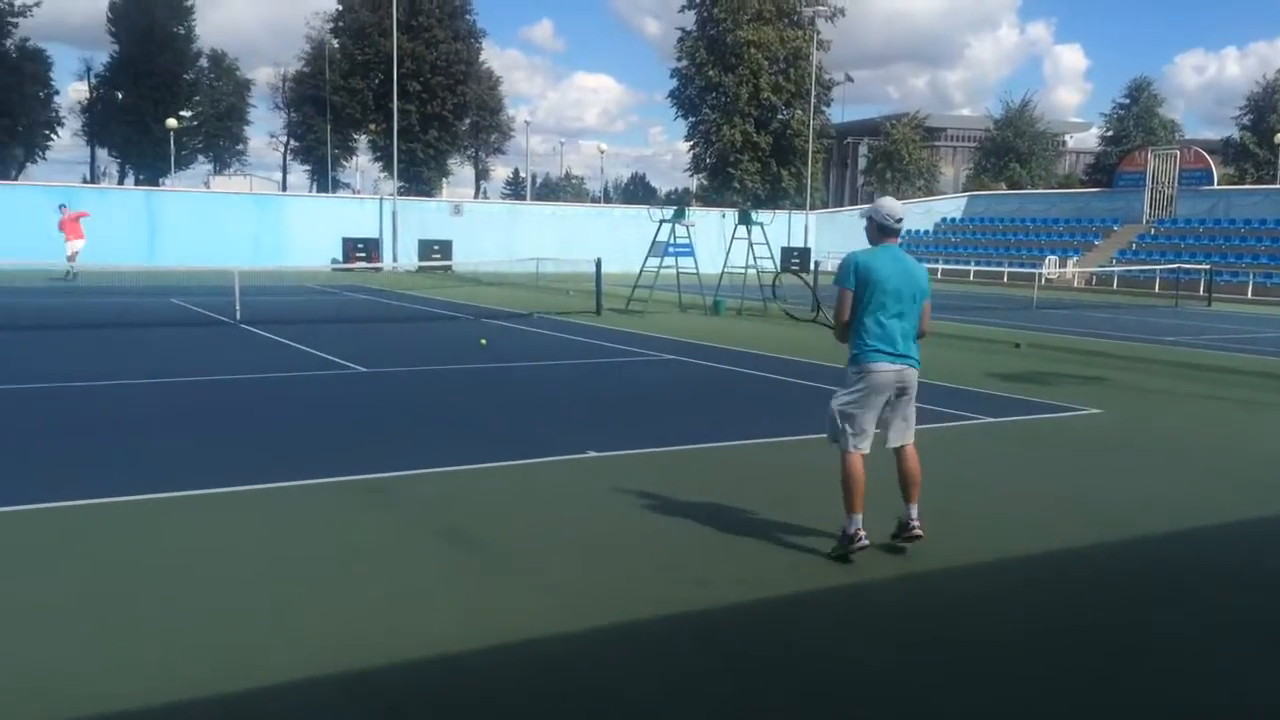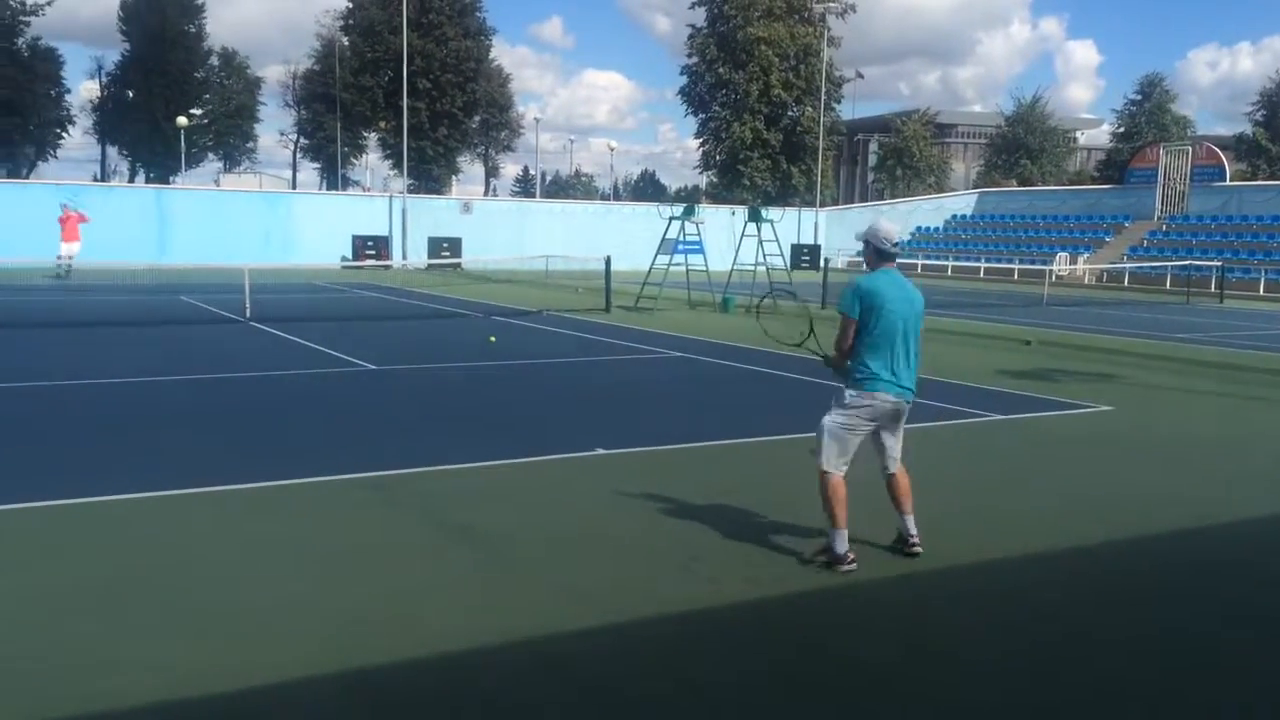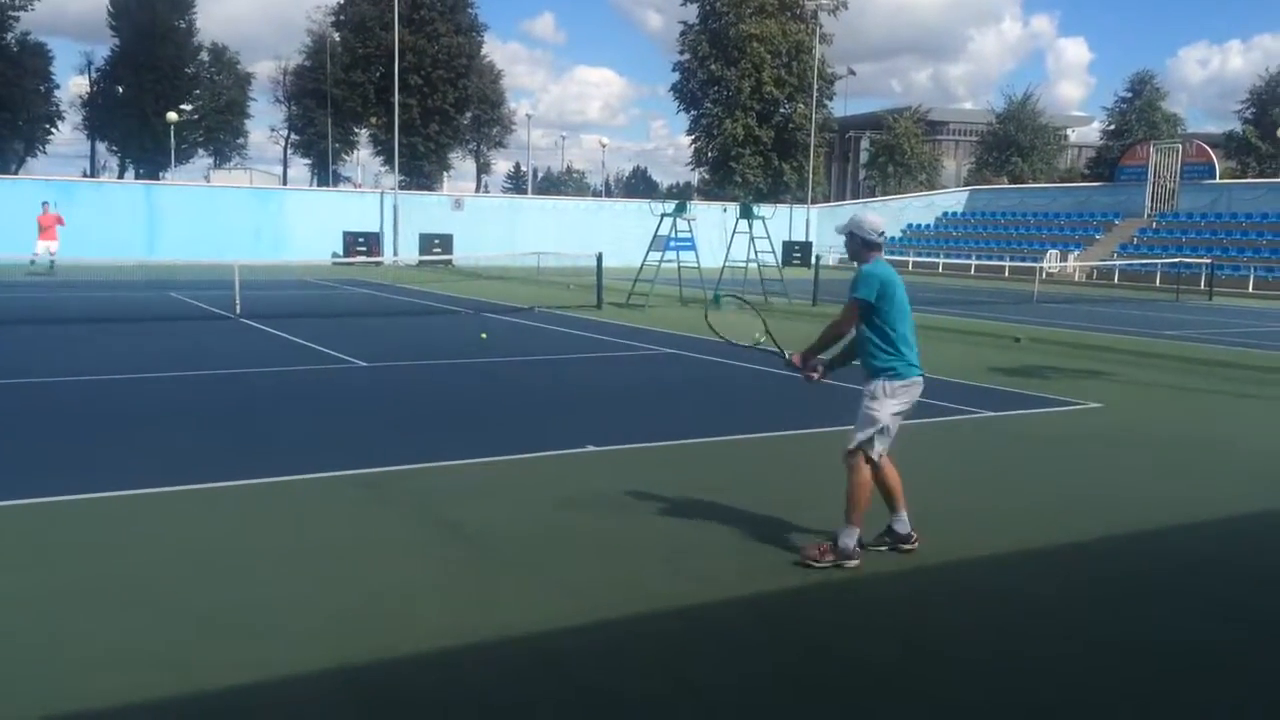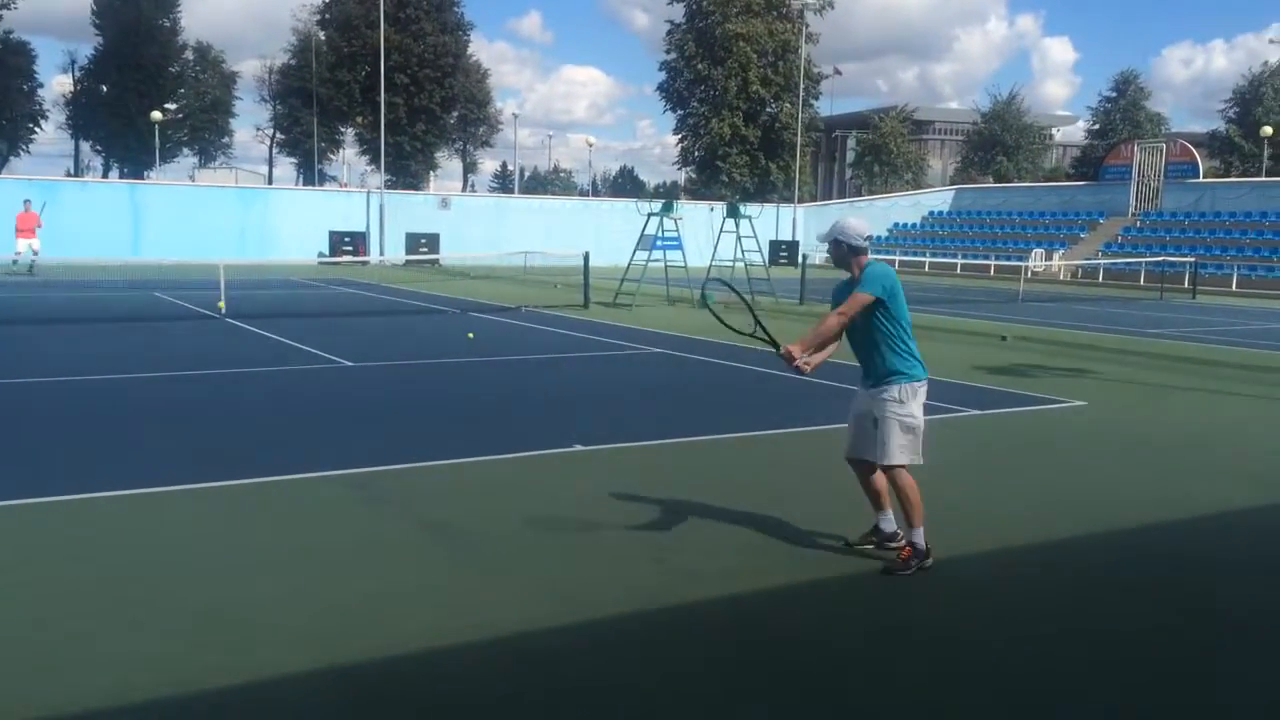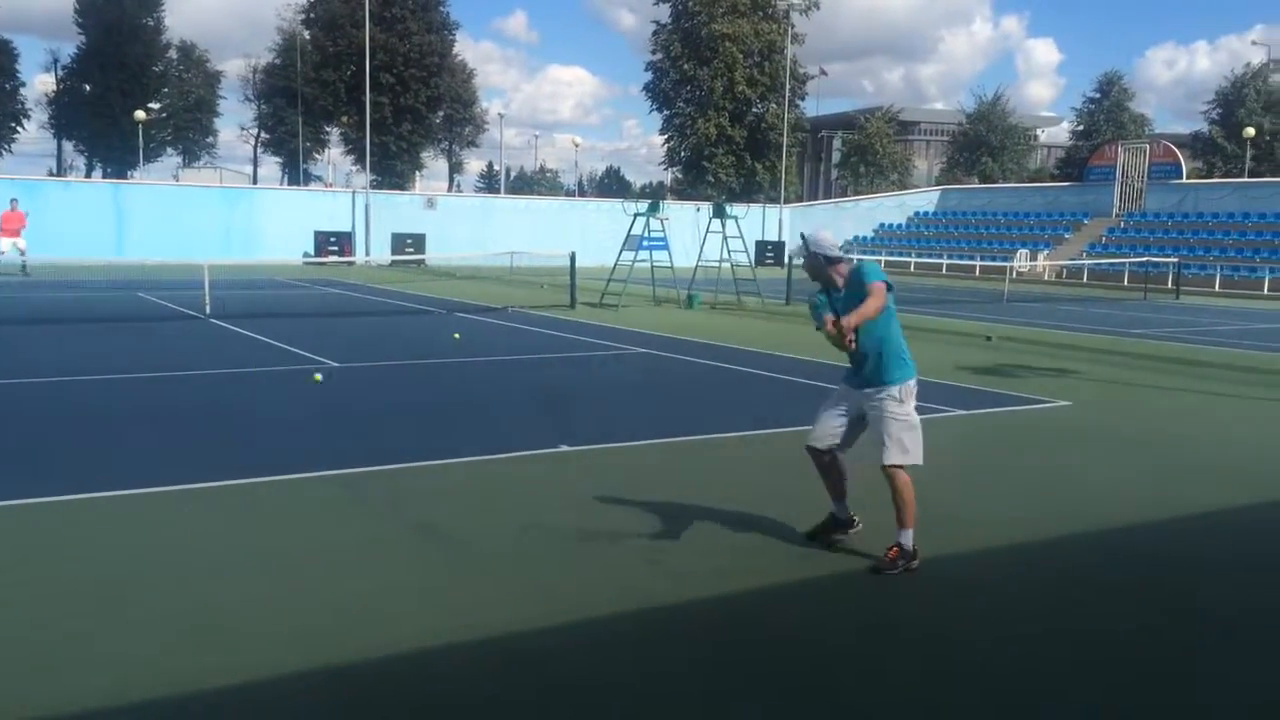
dt=0.2s
person 1, frame 1
left shoulder: (857, 261)
right shoulder: (919, 270)
left elbow: (842, 318)
right elbow: (922, 328)
left wrist: (845, 335)
left hip: (870, 365)
right hip: (908, 366)
left knee: (853, 449)
right knee: (905, 445)
left ankle: (853, 531)
right ankle: (911, 520)
person 1, frame 2
left shoulder: (861, 286)
right shoulder: (915, 294)
left elbow: (844, 344)
left wrist: (838, 362)
left hip: (865, 390)
right hip: (903, 392)
left knee: (830, 467)
right knee: (893, 464)
left ankle: (841, 550)
right ankle: (909, 534)
person 1, frame 3
left shoulder: (869, 274)
right shoulder: (884, 275)
left elbow: (842, 326)
right elbow: (865, 336)
left wrist: (805, 355)
right wrist: (827, 366)
left hip: (890, 380)
right hip: (899, 377)
left knee: (859, 456)
right knee: (874, 452)
left ankle: (846, 546)
right ankle: (902, 530)
person 1, frame 4
left shoulder: (879, 273)
right shoulder: (844, 288)
left elbow: (841, 317)
right elbow: (835, 332)
left wrist: (799, 347)
right wrist: (811, 358)
left hip: (901, 384)
right hip: (873, 384)
left knee: (893, 465)
right knee: (858, 458)
left ankle: (919, 547)
right ankle: (887, 528)
person 1, frame 5
left shoulder: (865, 271)
right shoulder: (820, 300)
left elbow: (877, 301)
right elbow: (830, 328)
left wrist: (848, 323)
right wrist: (838, 333)
left hip: (894, 385)
right hip: (856, 384)
left knee: (893, 466)
right knee: (819, 446)
left ankle: (907, 547)
right ankle: (842, 516)
